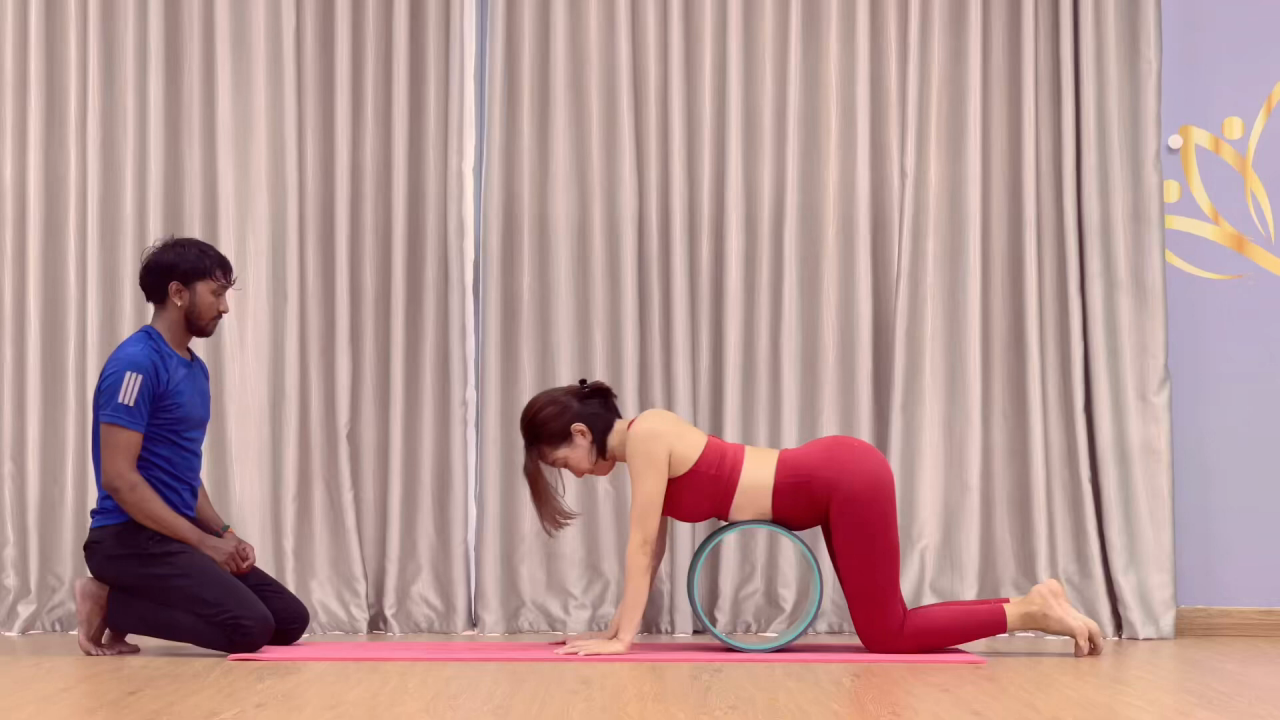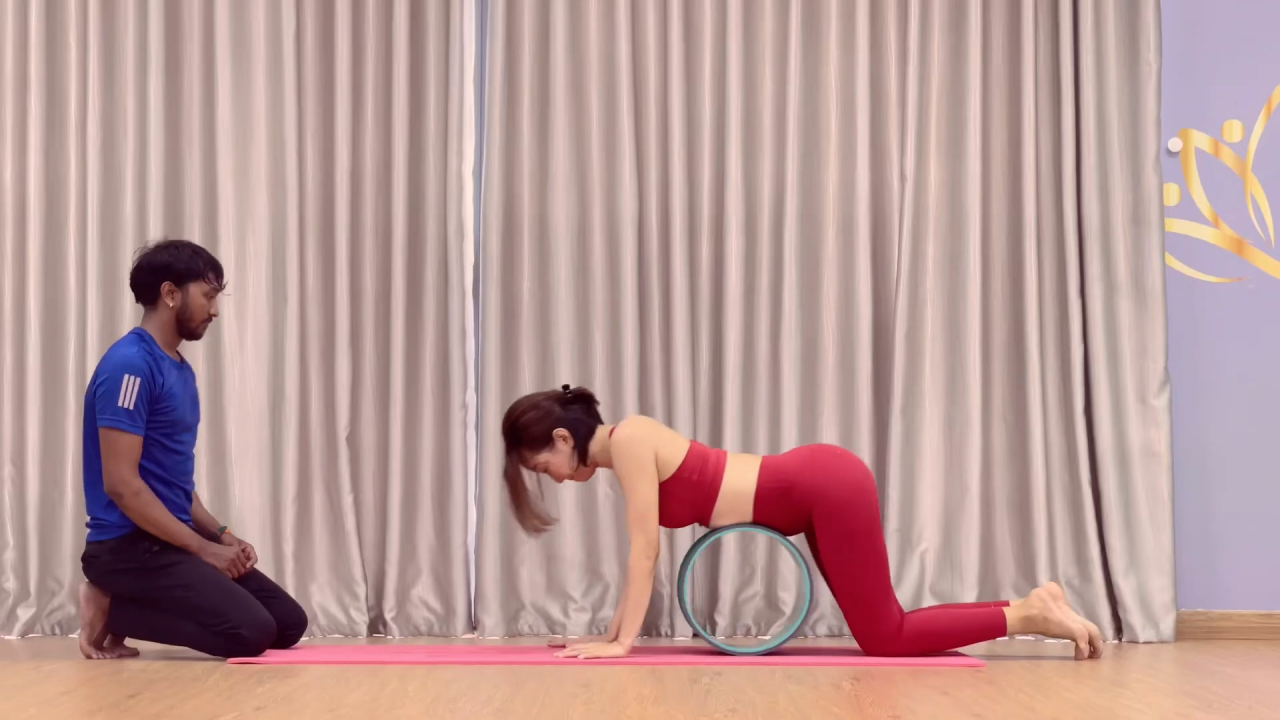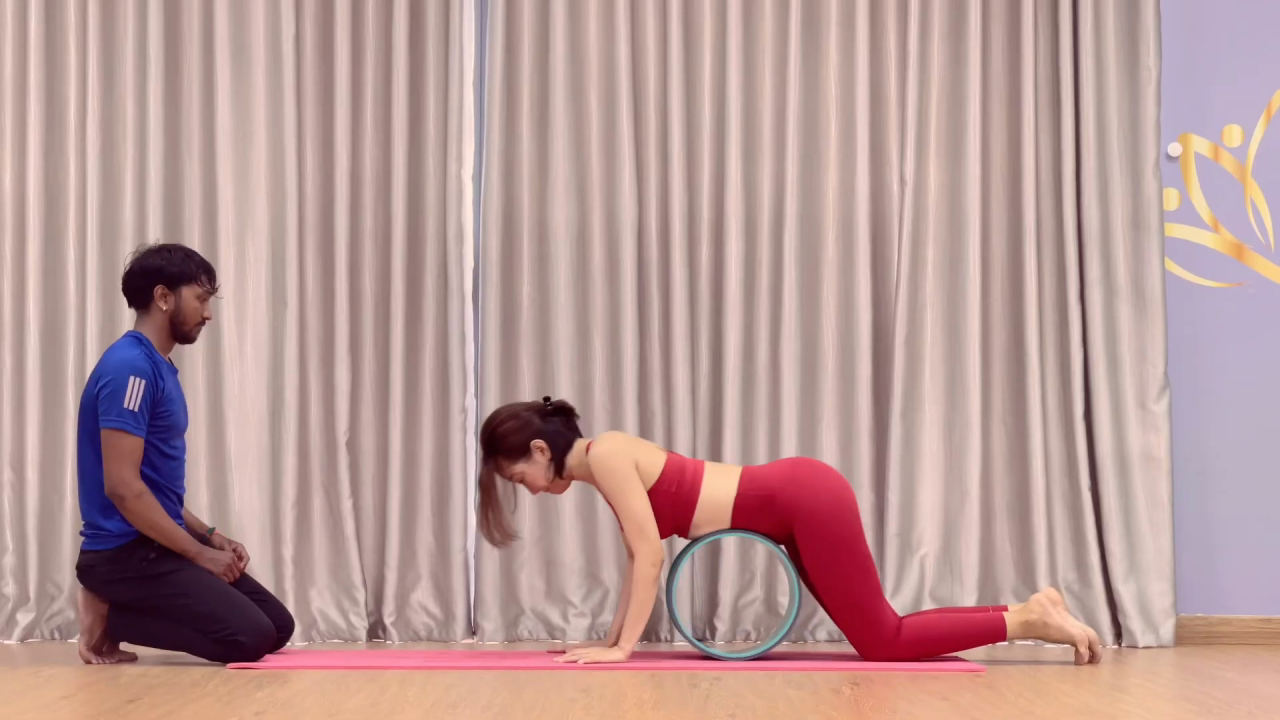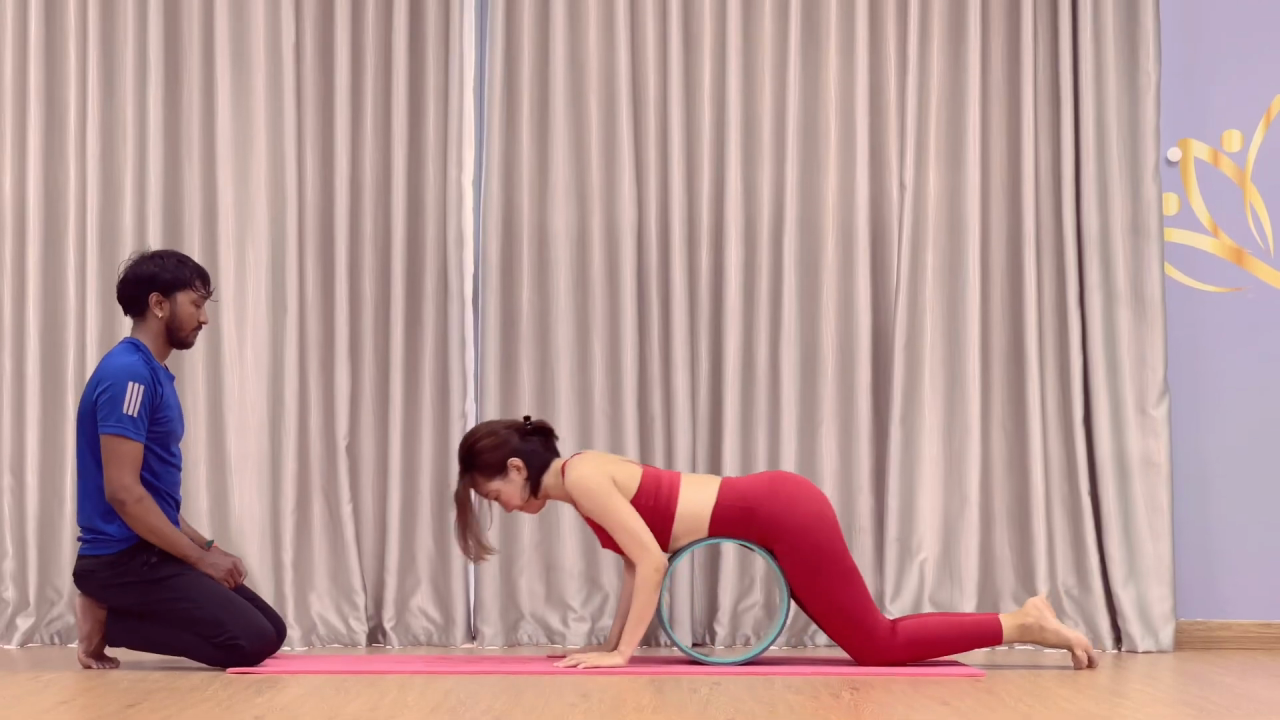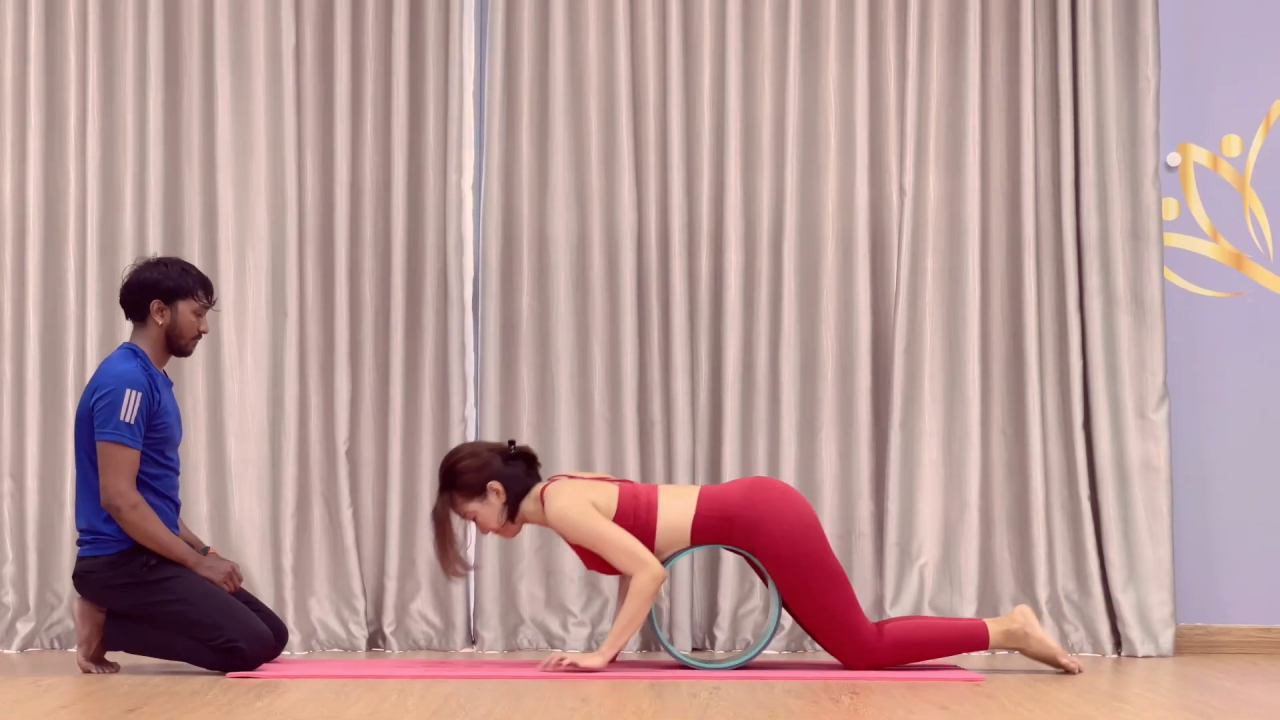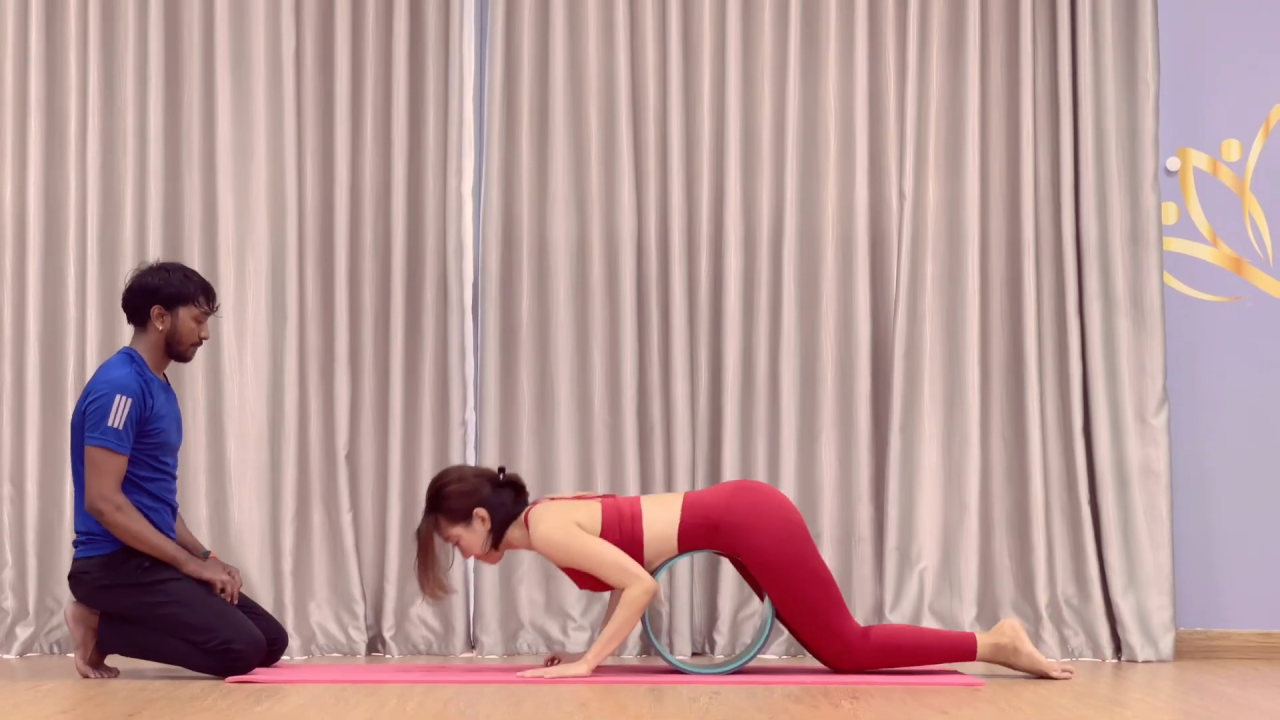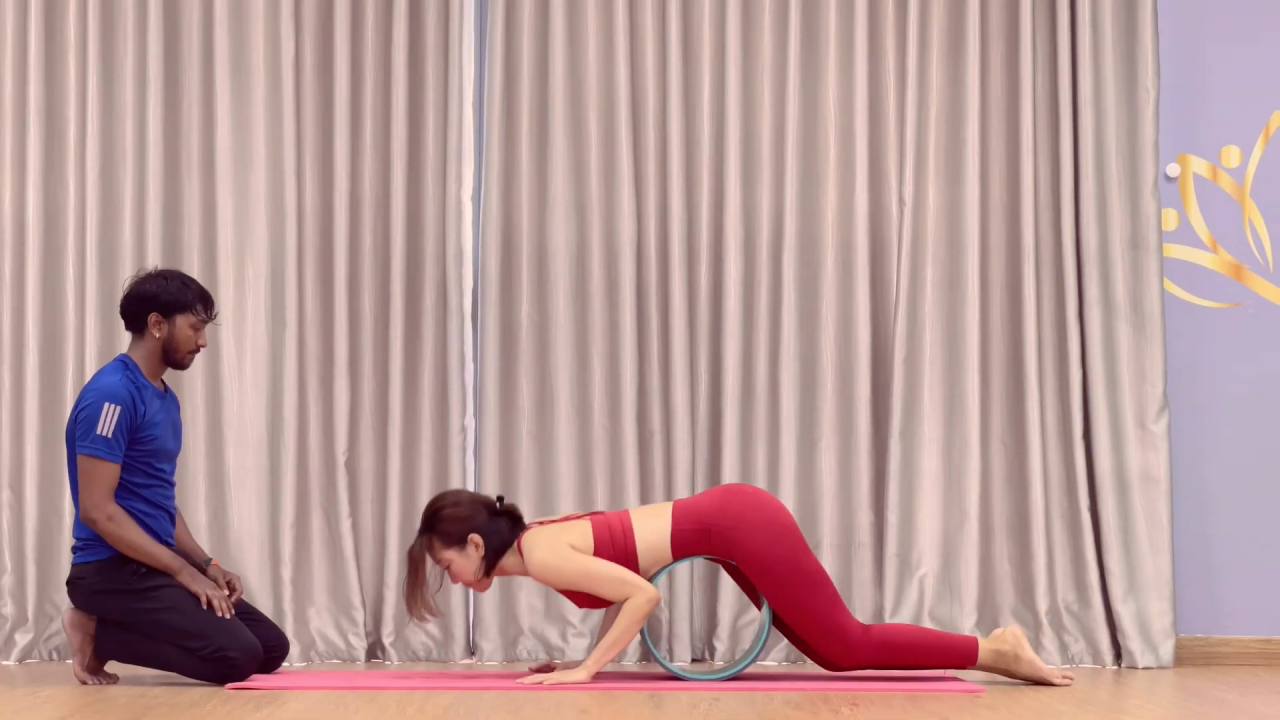
dt=0.2s
person 1, frame 1
left shoulder: (644, 436)
right shoulder: (643, 443)
left elbow: (640, 547)
right elbow: (653, 548)
left wrist: (621, 640)
right wrist: (618, 628)
left hip: (847, 480)
right hip: (837, 476)
left knee: (888, 639)
right knee: (890, 630)
left ankle: (1032, 612)
right ankle: (1030, 604)
person 1, frame 2
left shoulder: (626, 440)
right shoulder: (626, 448)
left elbow: (646, 548)
right elbow: (647, 547)
left wrist: (623, 641)
right wrist: (616, 632)
left hip: (828, 487)
right hip: (819, 485)
left knee: (887, 640)
right knee: (886, 632)
left ankle: (1033, 615)
right ankle: (1031, 607)
person 1, frame 3
left shoulder: (604, 456)
right shoulder: (606, 461)
left elbow: (652, 554)
right elbow: (642, 555)
left wrist: (625, 646)
right wrist: (612, 636)
left hip: (806, 500)
right hip: (798, 499)
left knee: (884, 644)
right knee: (880, 635)
left ankle: (1031, 620)
right ankle: (1028, 612)
person 1, frame 4
left shoulder: (580, 478)
right shoulder: (585, 476)
left elbow: (651, 560)
right elbow: (637, 560)
left wrist: (623, 652)
right wrist: (612, 642)
left hip: (782, 516)
right hip: (776, 509)
left knee: (878, 647)
right knee: (871, 641)
left ankle: (1024, 624)
right ankle: (1018, 622)
person 1, frame 5
left shoulder: (558, 506)
right shoulder: (566, 493)
left elbow: (649, 573)
right elbow: (634, 562)
left wrist: (603, 654)
right wrist: (607, 648)
left hip: (764, 520)
right hip: (758, 512)
left knee: (862, 649)
right knee: (853, 645)
left ankle: (1007, 631)
right ankle: (1002, 629)
person 1, frame 6
left shoulder: (546, 532)
right shoulder: (549, 516)
left elbow: (640, 585)
right elbow: (627, 573)
left wrist: (588, 662)
right wrist: (592, 651)
left hip: (749, 522)
right hip: (744, 513)
left knee: (848, 649)
right knee: (835, 651)
left ankle: (997, 643)
right ankle: (992, 640)
person 1, frame 7
left shoulder: (540, 557)
right shoulder: (539, 540)
left elbow: (643, 595)
right elbow: (623, 584)
left wrist: (586, 669)
right wrist: (589, 658)
left hip: (741, 524)
right hip: (735, 516)
left knee: (847, 646)
right knee: (830, 650)
left ankle: (996, 650)
right ankle: (991, 646)
person 2, frame 1
left shoulder: (195, 369)
right shoulder: (137, 363)
right elbow: (118, 478)
left wrist: (224, 534)
right wrist: (203, 541)
left hip: (174, 532)
right hip: (130, 537)
left knee: (291, 621)
right knee: (249, 627)
left ankle: (122, 601)
right ankle: (108, 602)
person 2, frame 2
left shoulder: (180, 370)
right shoulder: (129, 365)
right elbow: (121, 484)
left wrist: (220, 535)
right wrist: (203, 548)
left hip: (164, 539)
right hip: (129, 546)
left knee: (289, 623)
right knee: (251, 633)
left ankle: (123, 605)
right ankle: (112, 609)
person 2, frame 3
left shoulder: (161, 369)
right shoulder: (130, 368)
right elbow: (122, 487)
left wrist: (211, 537)
right wrist: (200, 553)
left hip: (153, 545)
right hip: (126, 554)
left knee: (278, 626)
right knee: (250, 639)
left ankle: (119, 611)
right ankle: (109, 616)
person 2, frame 4
left shoulder: (155, 374)
right shoulder: (128, 373)
right elbow: (122, 492)
left wrist: (207, 548)
right wrist: (201, 558)
left hip: (148, 551)
right hip: (123, 559)
left knee: (271, 633)
right knee: (251, 643)
left ankle: (115, 615)
right ankle: (108, 620)
person 2, frame 5
left shoulder: (156, 382)
right shoulder: (126, 379)
right elbow: (118, 498)
left wrist: (205, 555)
right wrist: (198, 562)
left hip: (150, 555)
right hip: (121, 561)
left knee: (272, 636)
right knee: (248, 647)
left ankle: (113, 619)
right ankle: (105, 625)
person 2, frame 6
left shoulder: (163, 390)
right shoulder: (120, 385)
right elbow: (103, 501)
left wrist: (205, 557)
right wrist: (190, 562)
left hip: (151, 557)
right hip: (116, 563)
left knee: (271, 641)
right knee: (240, 649)
left ankle: (109, 622)
right ankle: (99, 626)
person 2, frame 7
left shoulder: (165, 399)
right shoulder: (112, 393)
right elbow: (97, 510)
left wrist: (206, 566)
right wrist: (184, 572)
left hip: (149, 564)
right hip: (113, 569)
left knee: (272, 648)
right knee: (237, 656)
left ankle: (107, 629)
right ankle: (97, 633)
